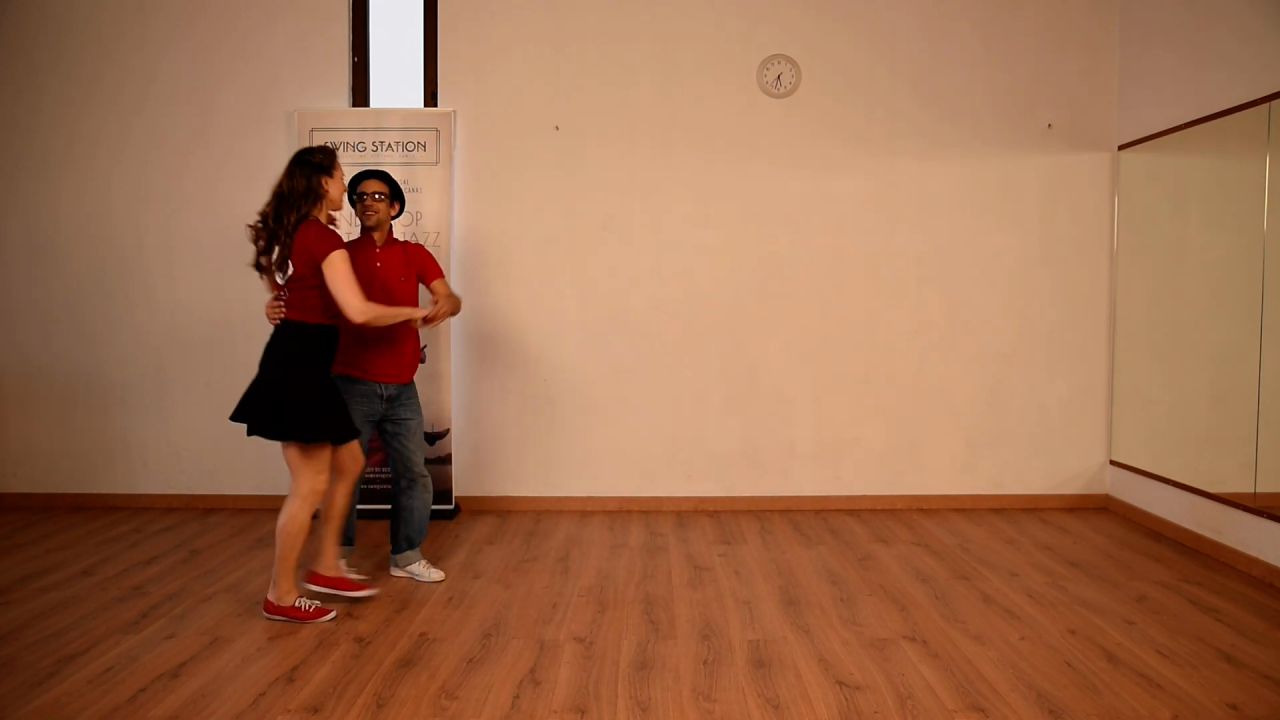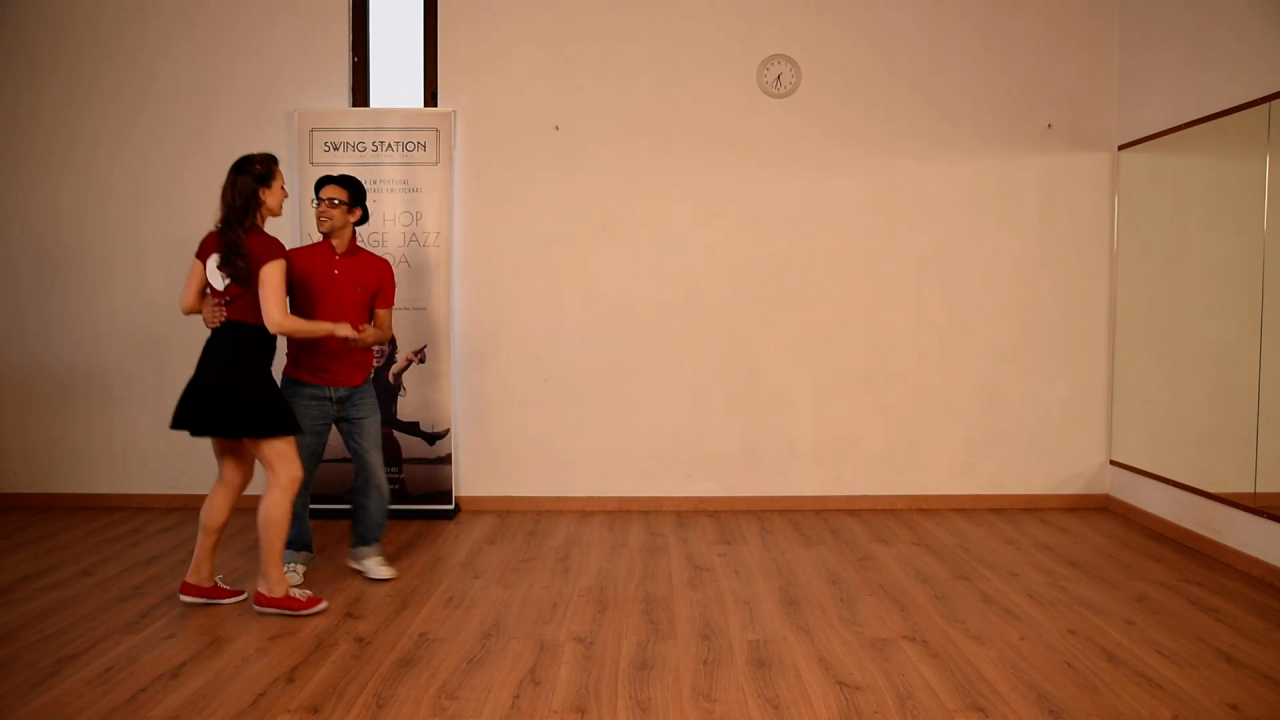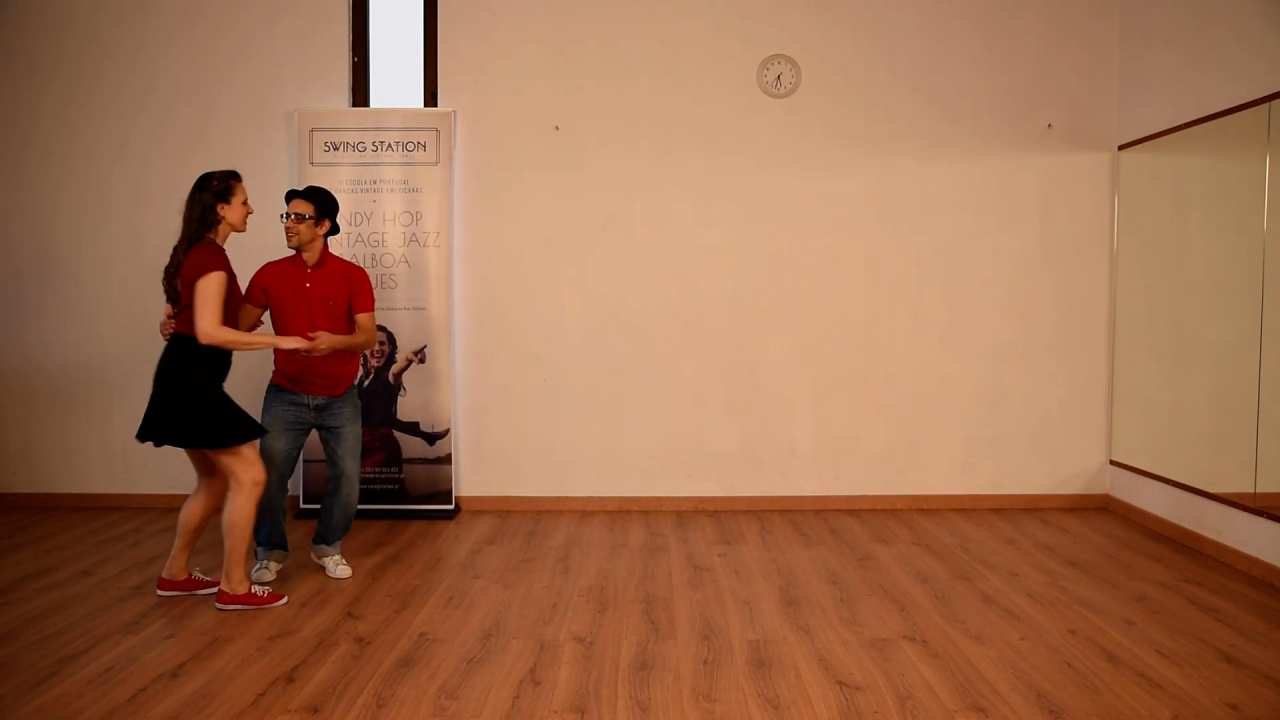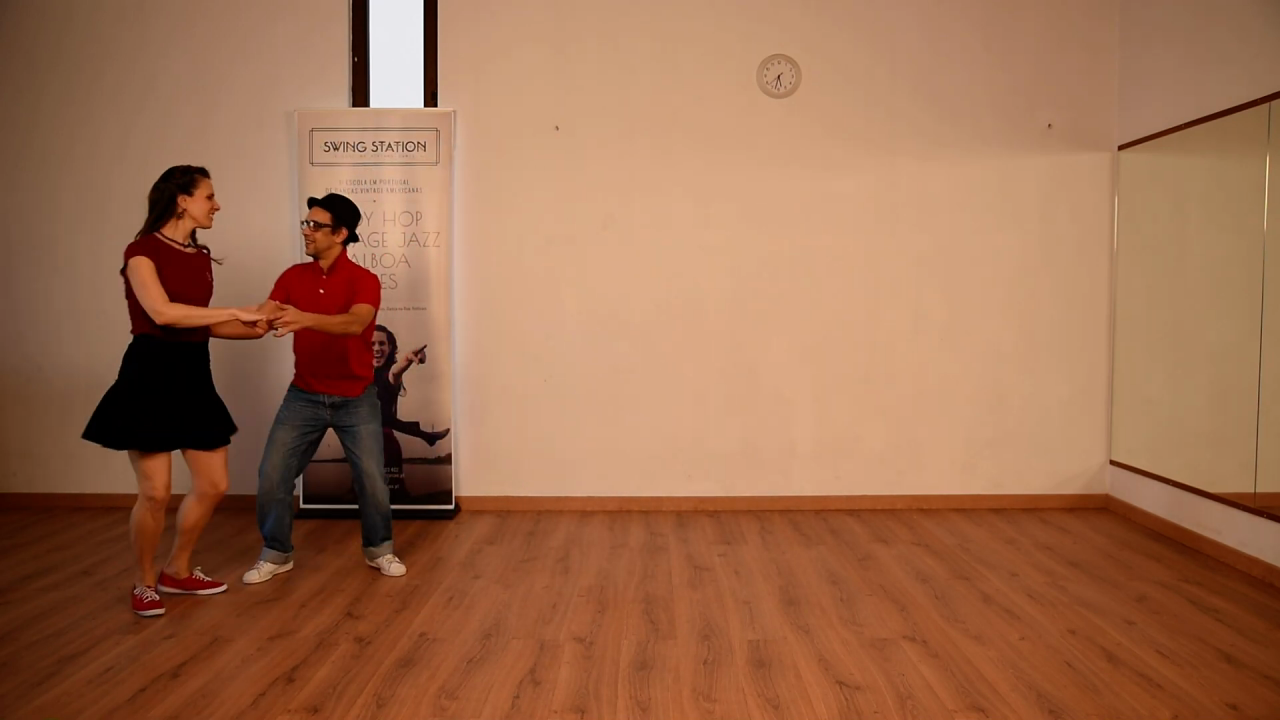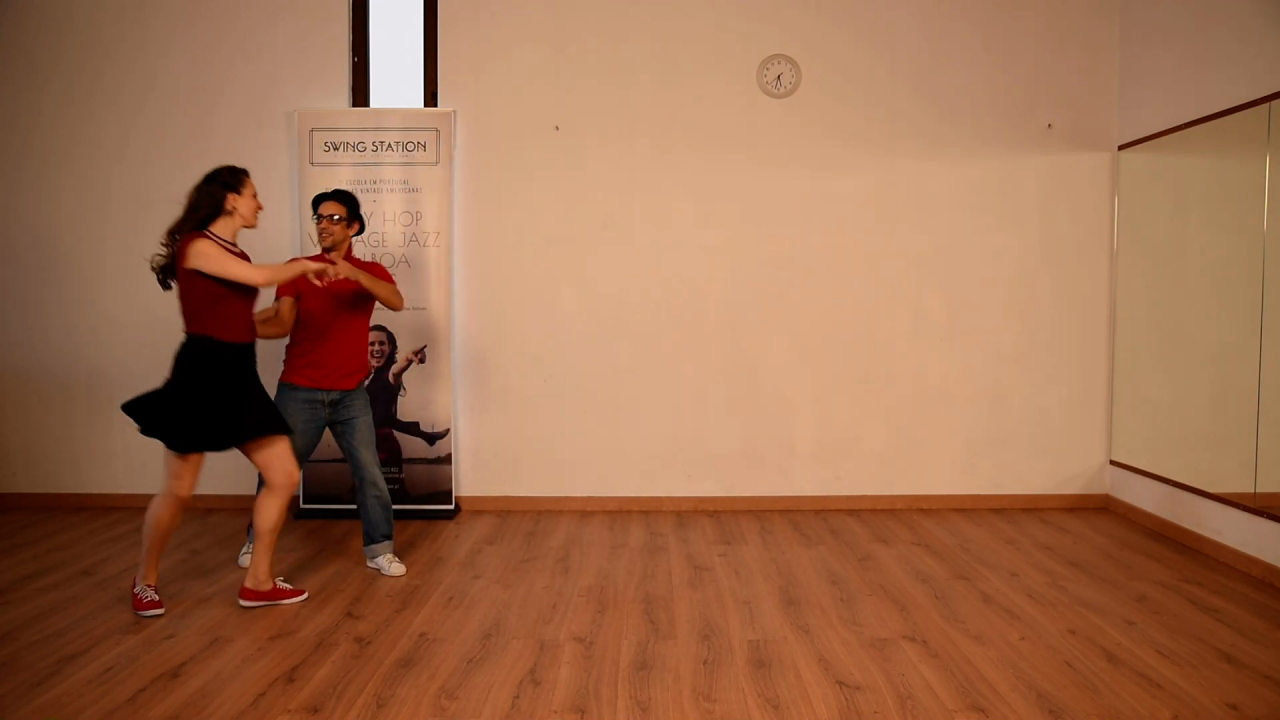
dt=0.4s
person 1, frame 1
left shoulder: (289, 232)
right shoulder: (324, 239)
left elbow: (272, 280)
right elbow: (359, 312)
right wrist: (409, 312)
left hip: (297, 358)
right hip: (300, 362)
left knee: (348, 463)
right knee: (311, 485)
left ankle: (327, 567)
right ankle: (281, 595)
person 1, frame 2
left shoulder: (213, 241)
right shoulder: (268, 248)
left elbow: (189, 304)
right elbow: (277, 322)
right wrist: (332, 328)
left hip: (218, 362)
right hip: (244, 367)
left knee: (233, 476)
right knee: (286, 474)
left ankle: (198, 578)
right ankle: (272, 588)
person 1, frame 3
left shoulder: (192, 255)
right shoulder: (211, 259)
right elbow: (209, 333)
right wrist: (276, 341)
left hip: (183, 379)
right hip: (192, 381)
left knee: (216, 480)
right knee: (249, 477)
left ankle: (175, 574)
right ankle: (235, 586)
person 1, frame 4
left shoulder: (199, 257)
right shoulder: (142, 251)
right elbow: (162, 313)
left wrist: (249, 328)
right wrist: (234, 312)
left hip: (193, 376)
right hip: (150, 377)
left knee: (214, 485)
right knee: (155, 492)
left ankle: (178, 569)
right ankle: (143, 581)
person 1, frame 5
left shoulder: (237, 257)
right shoulder: (193, 246)
right elbow: (257, 277)
right wrist: (305, 265)
left hip: (240, 377)
right hip: (200, 376)
left knee: (285, 477)
right knee: (178, 492)
left ankle: (258, 582)
right ankle: (146, 578)
person 2, frame 1
left shoulder: (415, 255)
left elbow: (449, 298)
left wrist: (446, 305)
right wrist: (279, 308)
left hip: (400, 388)
right hip: (351, 384)
left knee: (413, 473)
left ankle: (406, 556)
right ankle: (338, 554)
person 2, frame 2
left shoulder: (378, 268)
right shoulder: (295, 260)
left elbow: (384, 327)
left wrist: (373, 335)
right wrist: (219, 313)
left hip: (357, 390)
right hip: (304, 388)
left knee: (372, 472)
right knee: (296, 477)
left ankle: (365, 550)
right ankle: (295, 556)
person 2, frame 3
left shoulder: (353, 275)
right shoulder: (270, 274)
left elbow: (367, 336)
right elbow: (239, 326)
left wrist: (336, 342)
left hip: (339, 398)
right hip: (287, 396)
left knee: (346, 481)
right knee: (269, 480)
left ankle: (328, 548)
right ankle: (270, 554)
person 2, frame 4
left shoulder: (364, 280)
right shoulder: (293, 277)
left elbow: (355, 323)
left wrist: (308, 319)
left hip: (356, 399)
right hip: (304, 396)
left knee: (371, 480)
right knee: (273, 475)
left ankle: (379, 550)
right ankle: (276, 554)
person 2, frame 5
left shoulder: (371, 272)
left elbow: (396, 302)
right elbow: (281, 323)
left wrist: (353, 274)
left hip: (350, 395)
right hip: (299, 393)
left knee: (370, 474)
left ankle: (380, 549)
right ankle: (257, 540)
